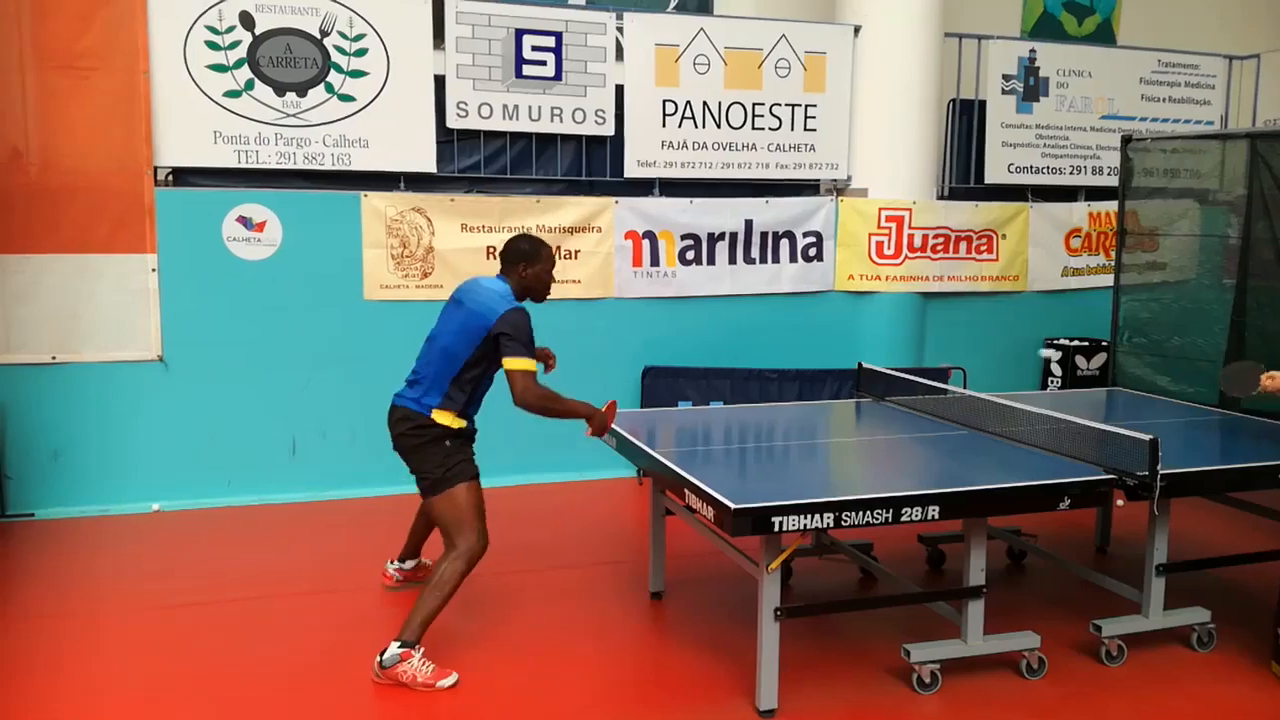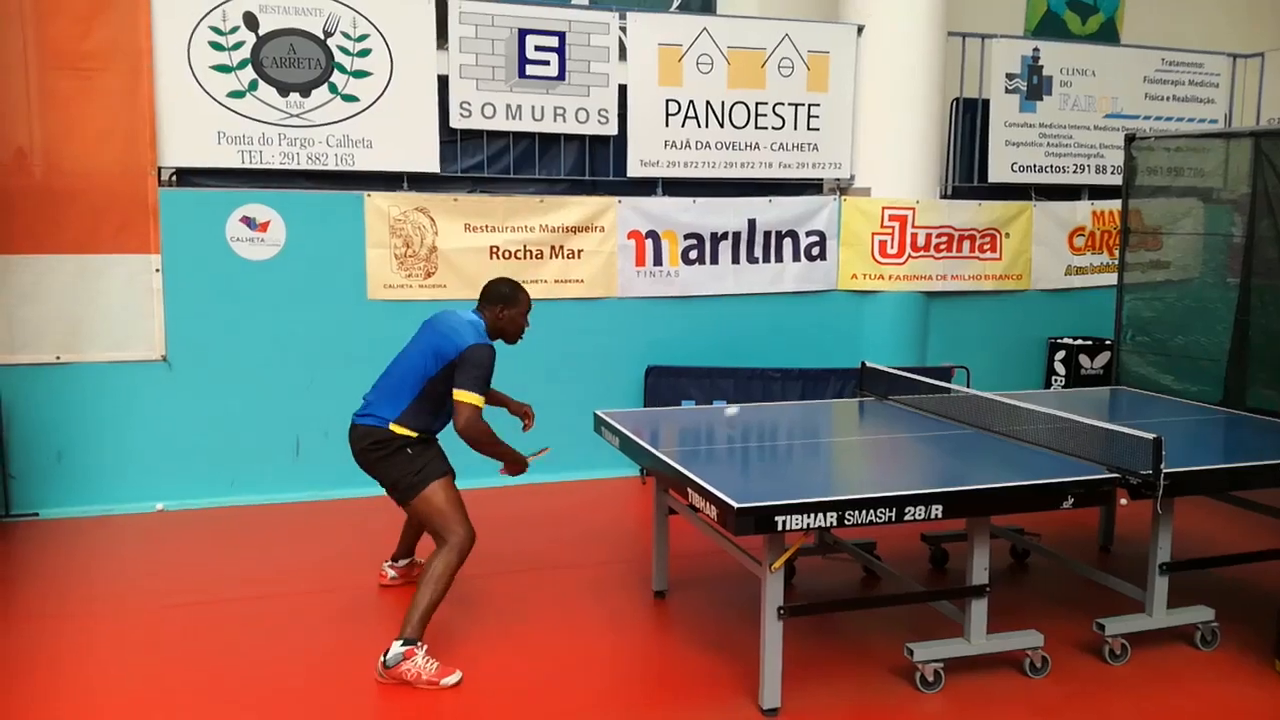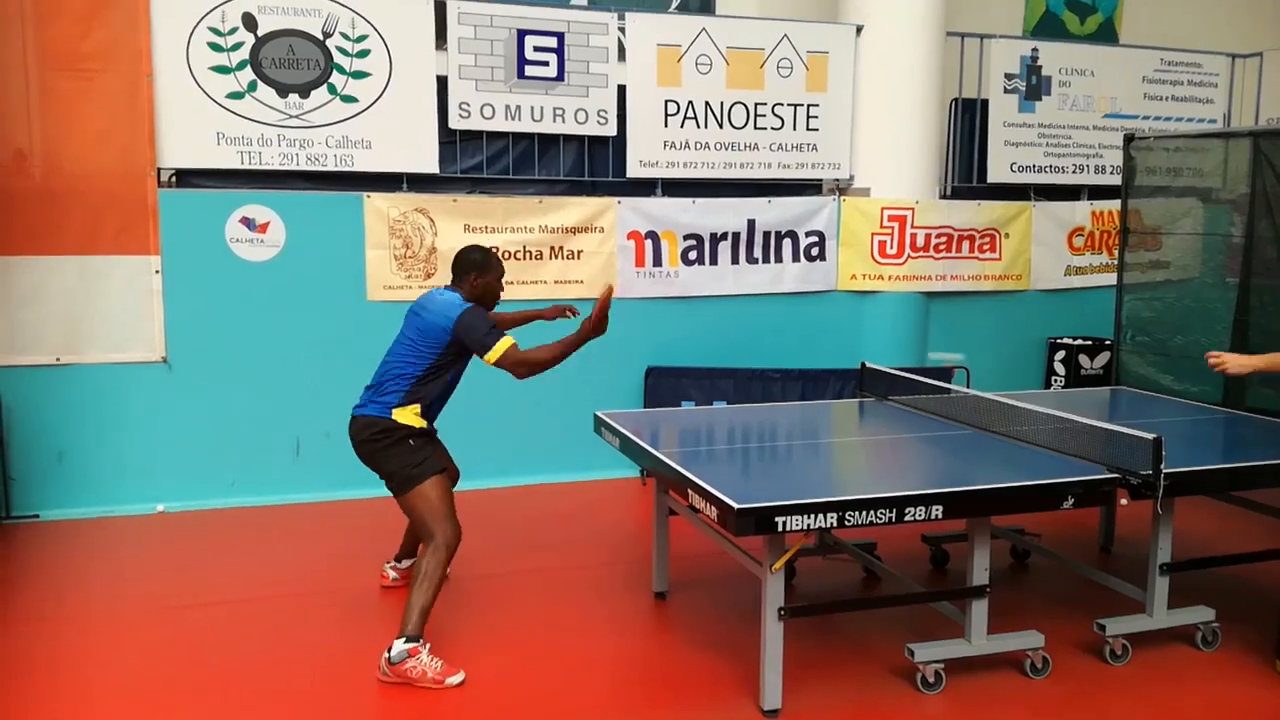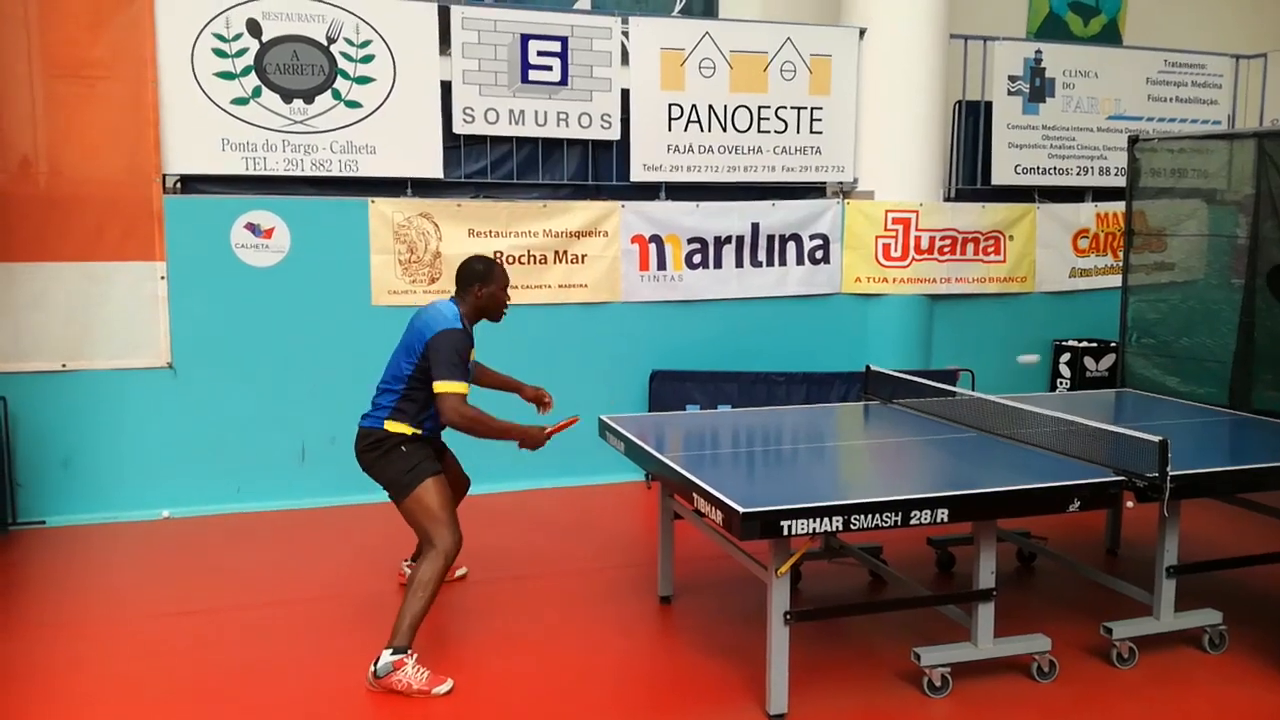
dt=0.3s
person 1, frame 1
left shoulder: (476, 287)
right shoulder: (512, 315)
right elbow: (526, 395)
left wrist: (528, 351)
right wrist: (587, 411)
left hip: (411, 413)
right hip: (430, 426)
left knee: (446, 491)
right knee: (470, 543)
left ankle: (404, 565)
right ankle: (400, 654)
person 1, frame 2
left shoulder: (448, 320)
right shoulder: (479, 349)
right elbow: (467, 424)
left wrist: (506, 402)
right wrist: (510, 457)
left hip: (375, 431)
right hip: (389, 440)
left knee: (438, 484)
right knee: (458, 538)
left ankle: (400, 565)
right ankle: (402, 653)
person 1, frame 3
left shoulder: (438, 301)
right shoulder: (464, 316)
left elbow: (489, 327)
right elbow: (519, 366)
left wrist: (541, 314)
right wrist: (585, 334)
left hip: (383, 422)
right hip: (390, 429)
left knee: (445, 477)
right knee: (445, 535)
left ankle: (402, 565)
right ankle: (405, 652)
person 1, frame 4
left shoulder: (447, 314)
right shoulder: (450, 333)
left elbow: (466, 369)
right elbow: (455, 412)
left wrist: (521, 389)
right wrist: (519, 433)
left hip: (412, 433)
right hip: (391, 440)
left knee: (456, 485)
right knee: (446, 541)
left ankle: (417, 563)
right ankle: (393, 662)
